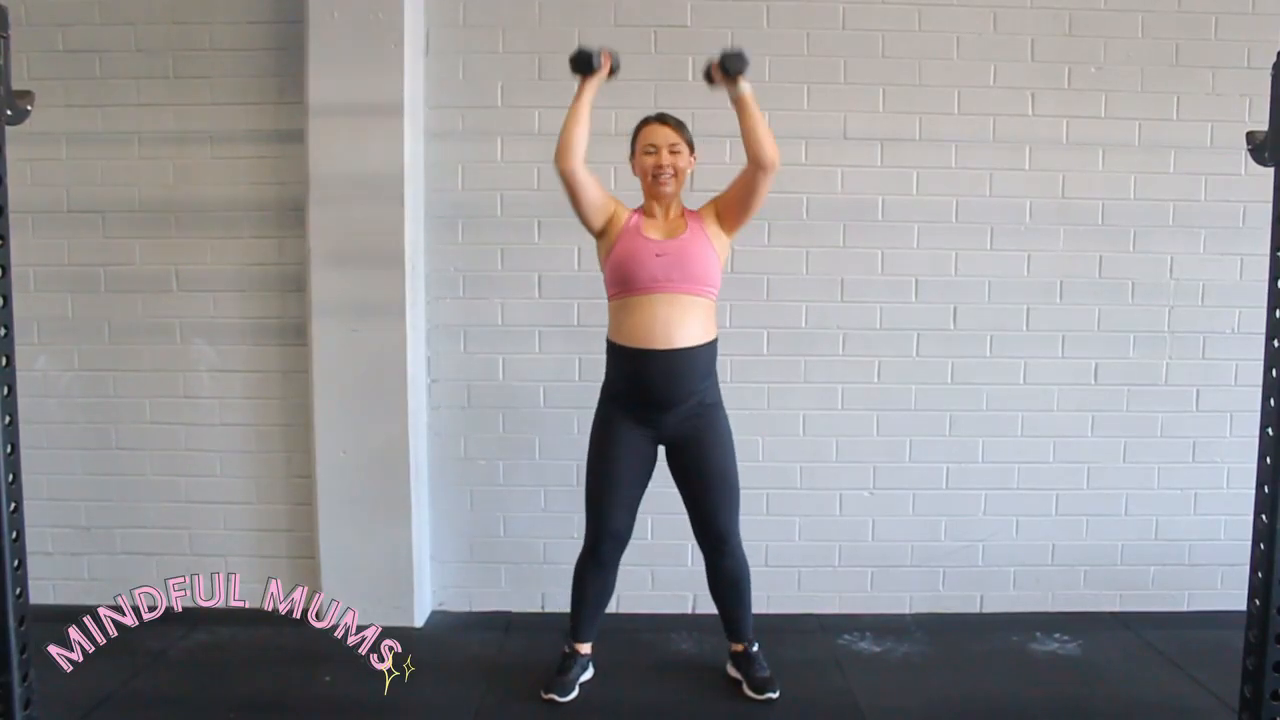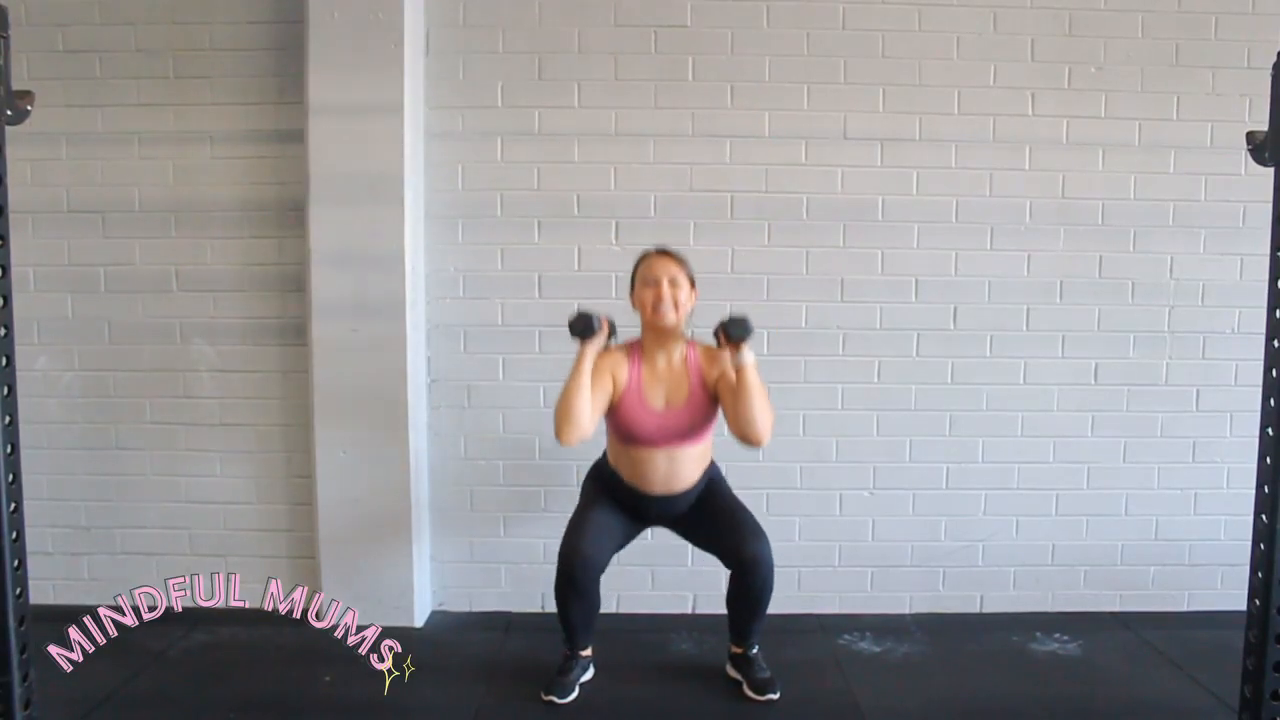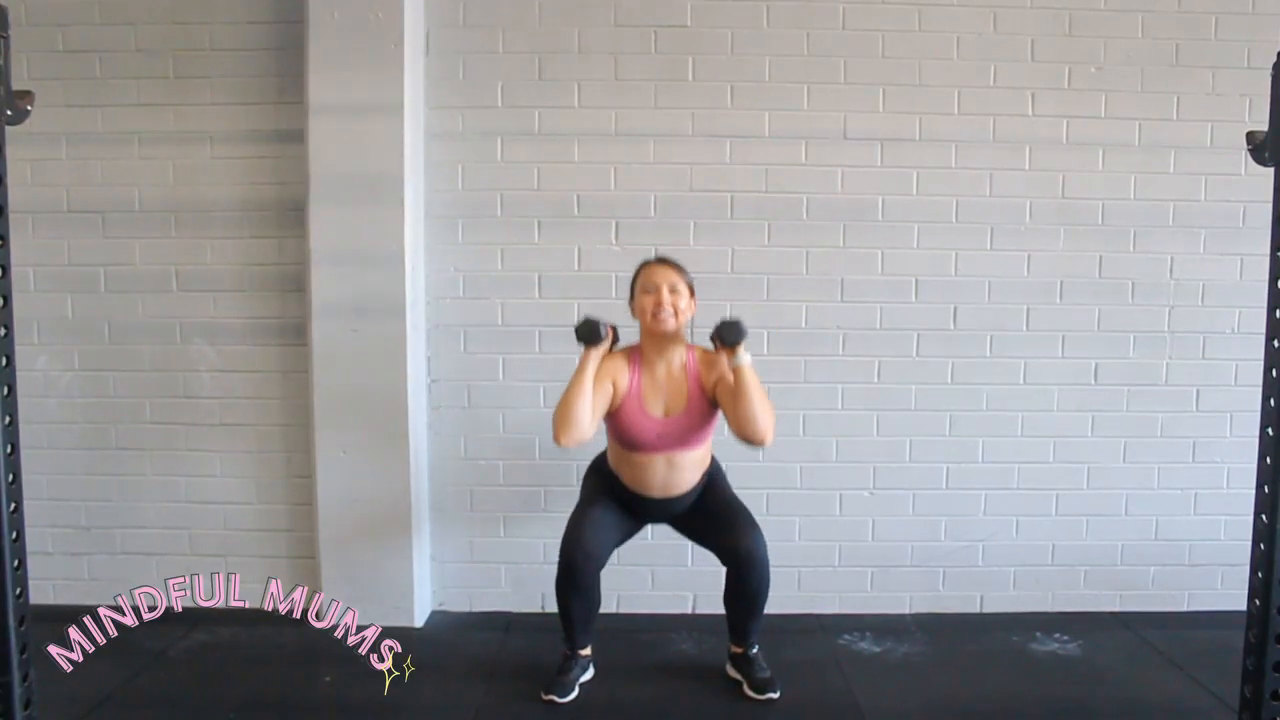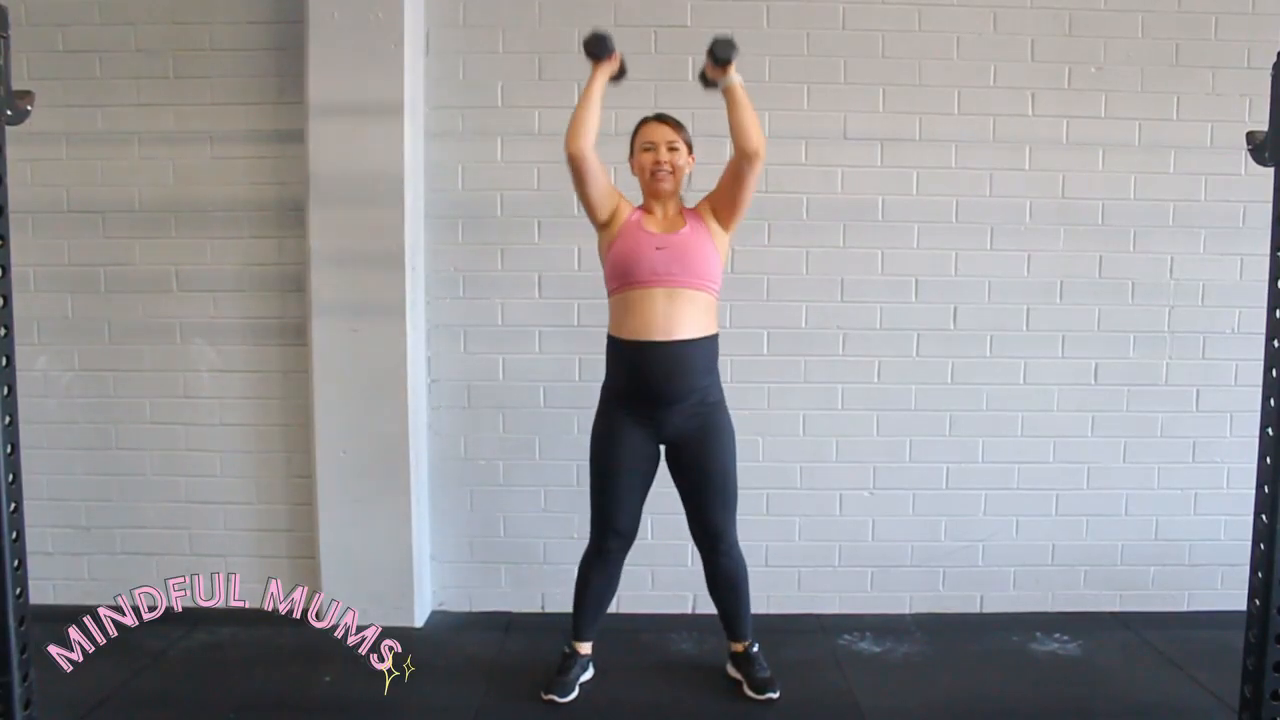
dt=0.4s
person 1, frame 1
left shoulder: (714, 222)
right shoulder: (614, 221)
left elbow: (765, 164)
right elbow: (569, 164)
left wrist: (739, 90)
right wrist: (589, 88)
left hip: (697, 403)
right hip: (626, 404)
left knee: (720, 539)
right knee: (606, 540)
left ankle: (743, 653)
right ankle: (578, 656)
person 1, frame 2
left shoulder: (714, 364)
right shoulder: (612, 365)
left elbow: (757, 433)
right elbow: (569, 432)
left wrist: (743, 358)
right wrist: (587, 354)
left hip: (696, 494)
right hip: (618, 495)
left knee: (755, 555)
right knee: (577, 560)
left ankle: (743, 653)
right ankle: (578, 656)
person 1, frame 3
left shoulder: (712, 367)
right shoulder: (612, 369)
left elbow: (760, 433)
right elbow: (567, 434)
left wrist: (739, 358)
right wrist: (590, 356)
left hip: (696, 491)
right hip: (618, 491)
left knee: (750, 552)
right knee: (579, 555)
left ankle: (744, 652)
right ankle: (578, 654)
person 1, frame 4
left shoulder: (711, 223)
right shoulder: (617, 219)
left elbow: (751, 155)
right elbow: (578, 152)
left wrist: (730, 83)
right wrist: (600, 78)
left hip: (699, 400)
right hip: (627, 399)
left knee: (718, 537)
right knee: (610, 537)
left ankle: (742, 650)
right ankle: (579, 653)
